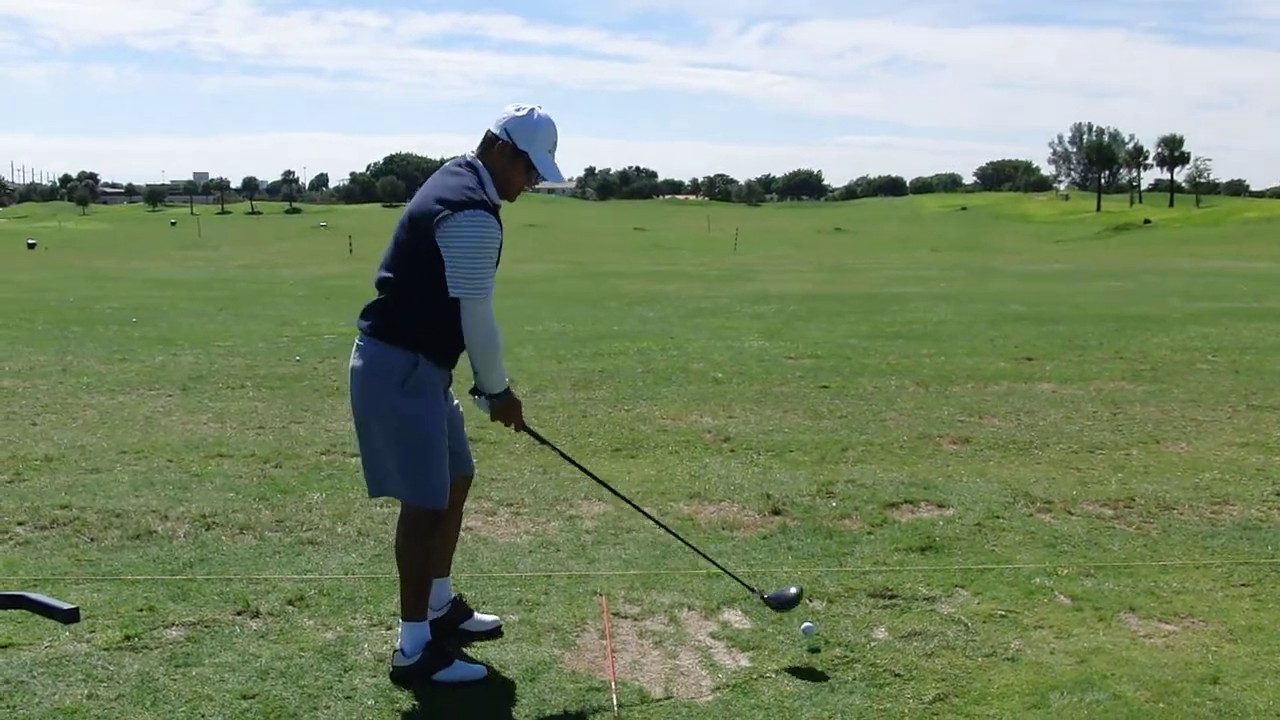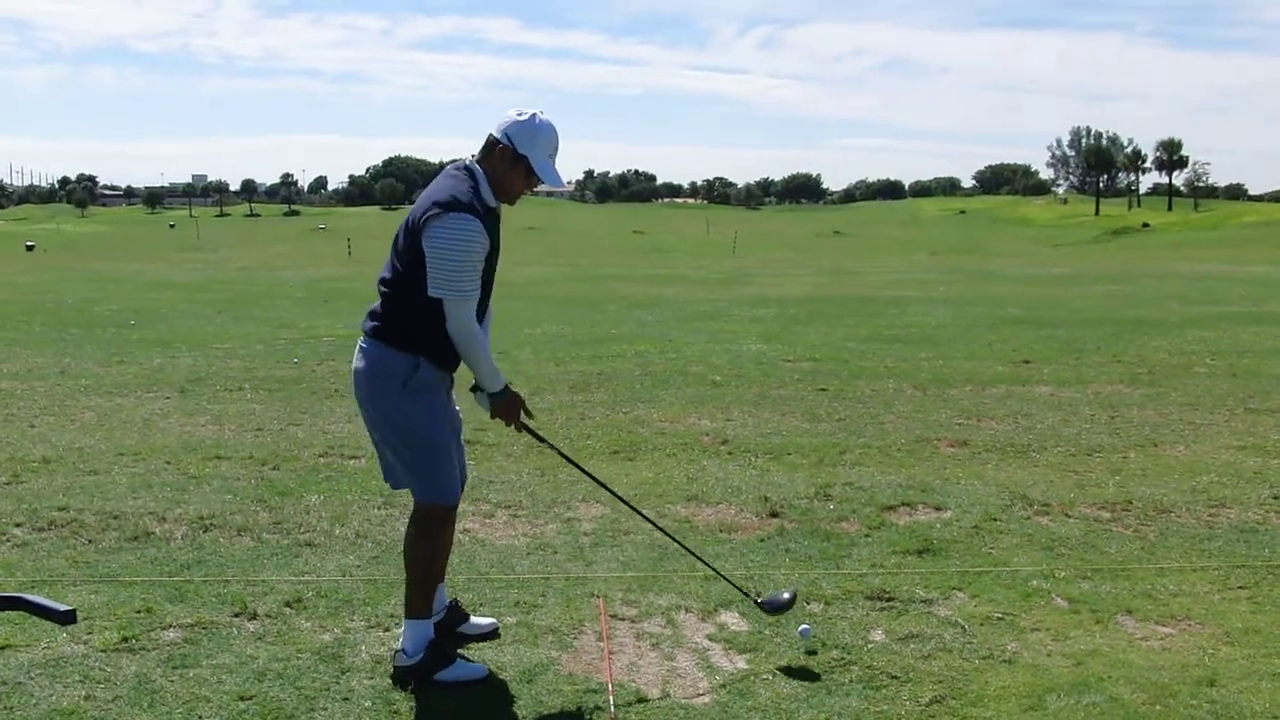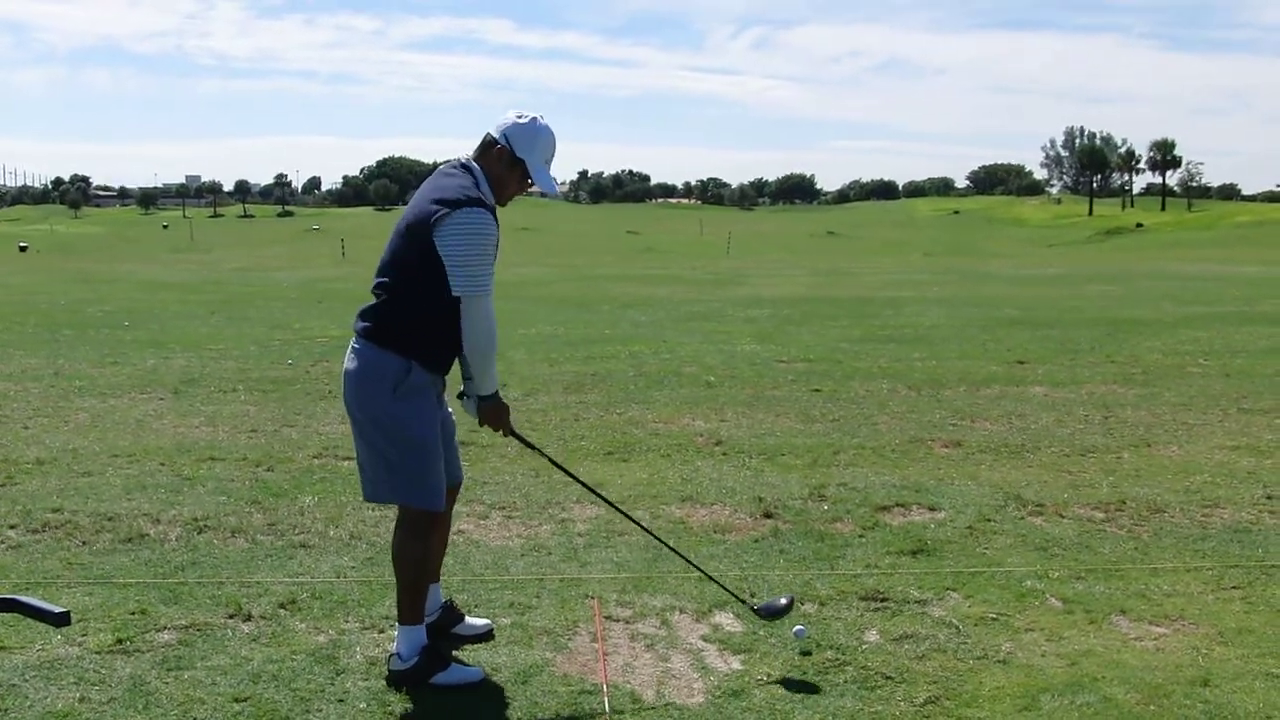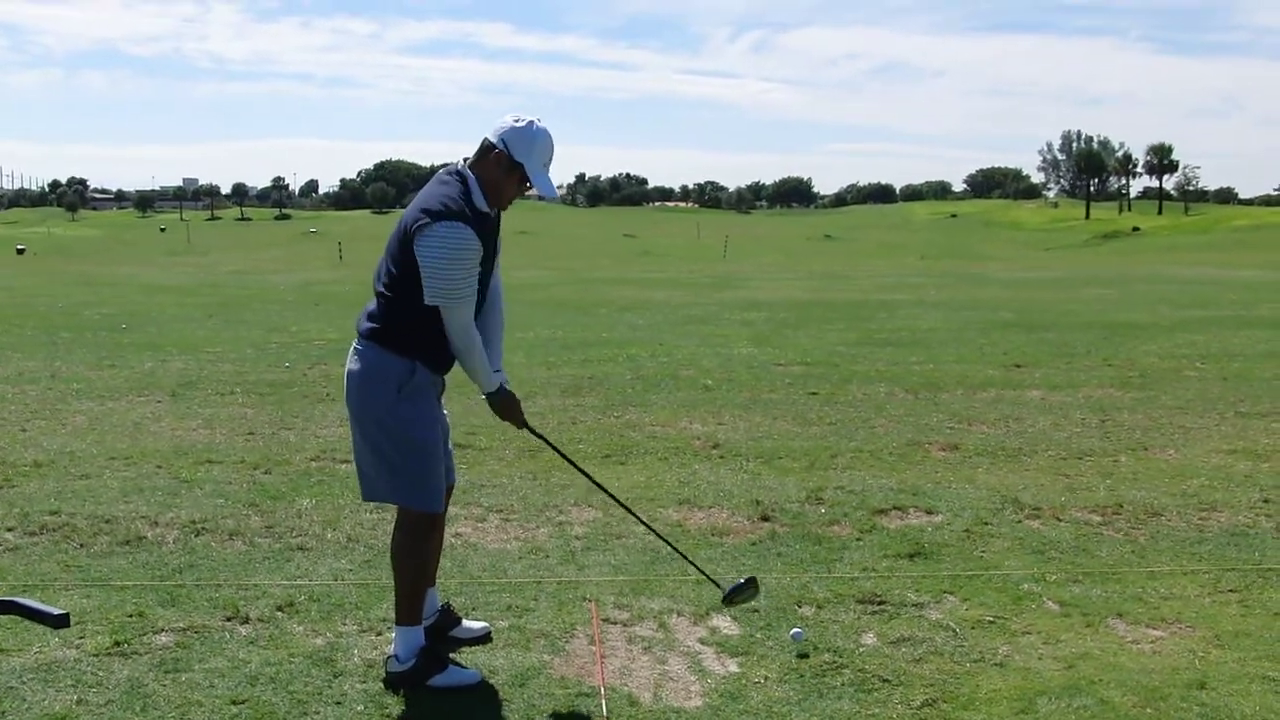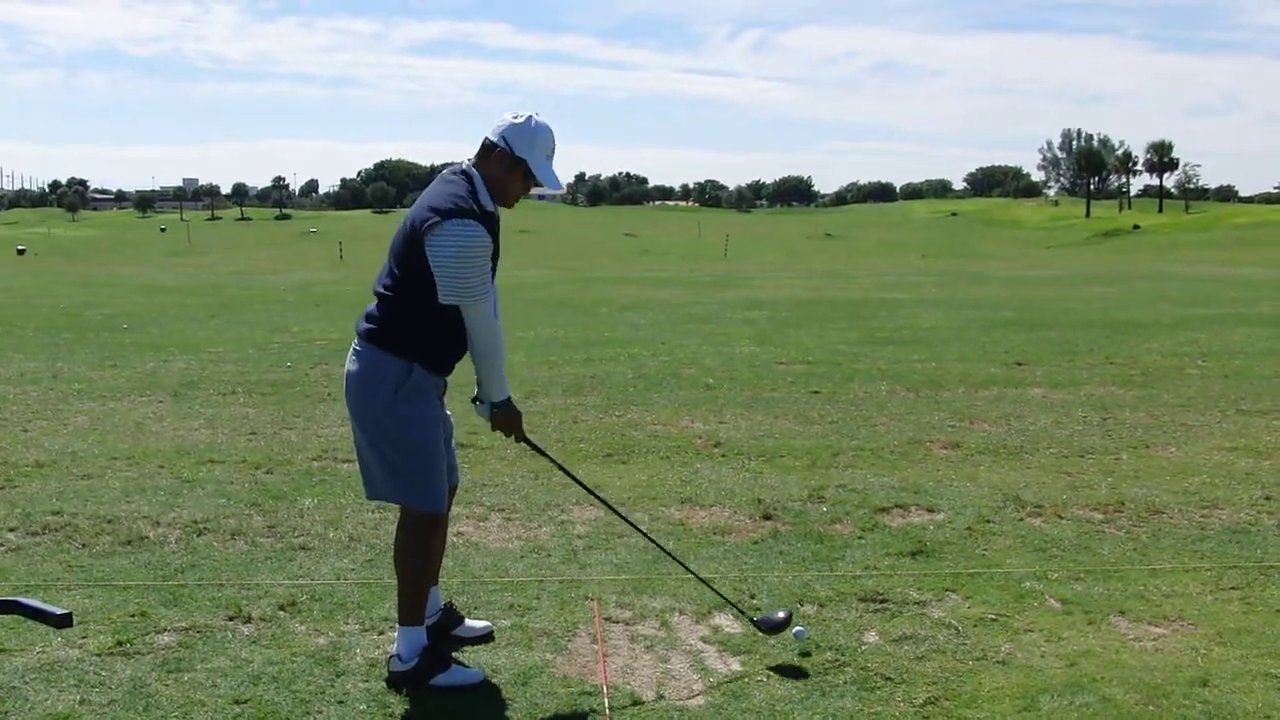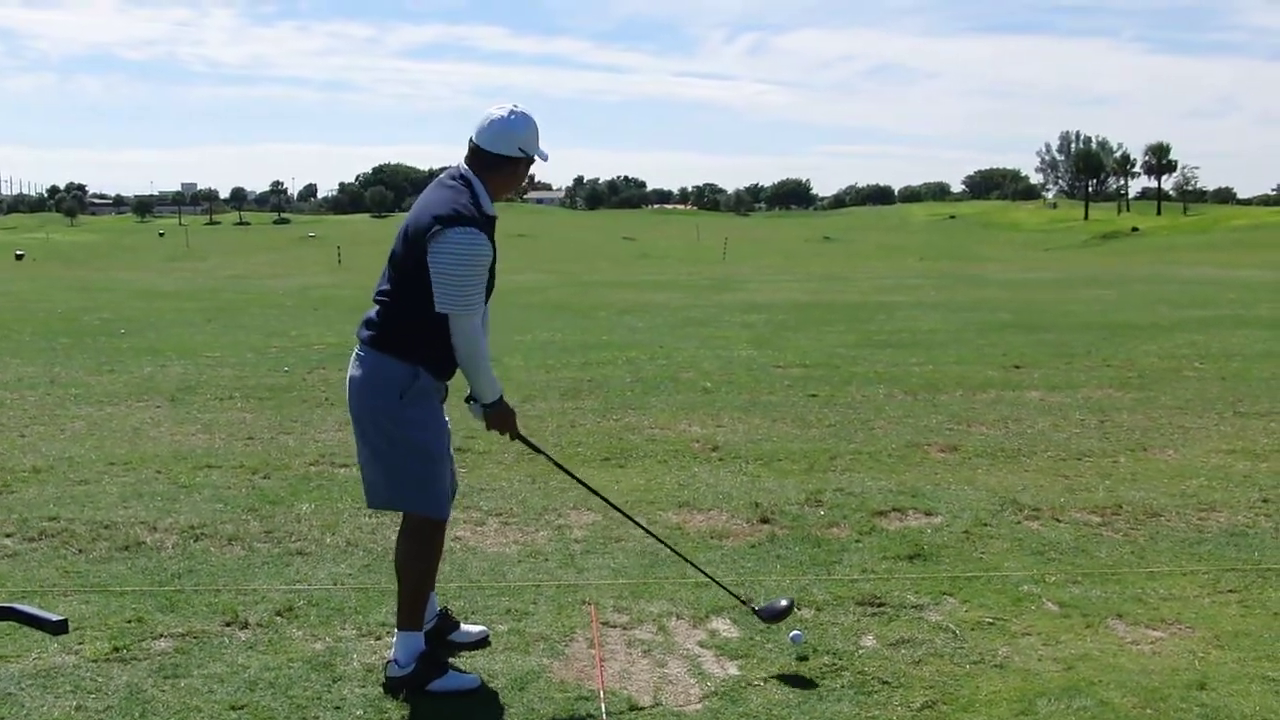
dt=0.3s
person 1, frame 1
left shoulder: (464, 186)
right shoulder: (469, 212)
left elbow: (472, 308)
right elbow: (476, 320)
left wrist: (489, 385)
right wrist: (497, 390)
left hip: (419, 364)
right hip: (398, 367)
left knee: (454, 484)
right knee: (426, 502)
left ankle: (439, 605)
right ankle: (414, 649)
person 1, frame 2
left shoulder: (472, 197)
right shoulder: (459, 216)
left elbow: (473, 308)
right elbow: (459, 322)
left wrist: (488, 381)
right wrist: (495, 386)
left hip: (420, 366)
right hip: (399, 369)
left knee: (444, 492)
right knee: (436, 501)
left ankle: (436, 610)
right ankle: (416, 648)
person 1, frame 3
left shoulder: (458, 188)
right shoulder: (468, 214)
left elbow: (469, 307)
right elbow: (476, 316)
left wrist: (477, 385)
right wrist: (486, 393)
left hip: (413, 368)
right hip: (391, 372)
left knee: (443, 491)
right knee: (421, 506)
left ankle: (432, 609)
right ankle: (411, 652)
person 1, frame 4
left shoulder: (475, 203)
right shoulder: (451, 223)
left elbow: (489, 293)
right elbow: (459, 324)
left wrist: (497, 376)
right wrist: (492, 389)
left hip: (412, 370)
right hip: (392, 373)
left knee: (436, 495)
right knee: (420, 507)
left ankle: (428, 613)
right ankle: (408, 654)
person 1, frame 5
left shoulder: (467, 196)
right shoulder: (461, 223)
left elbow: (485, 306)
right elbow: (480, 324)
left wrist: (488, 391)
right wrist: (498, 399)
left hip: (412, 371)
right hip: (392, 374)
left knee: (440, 494)
right knee: (422, 507)
left ankle: (431, 612)
right ankle: (411, 653)
person 1, frame 6
left shoulder: (455, 192)
right shoulder: (463, 229)
left elbow: (467, 318)
right elbow: (466, 331)
left wrist: (483, 391)
right wrist: (491, 399)
left hip: (408, 373)
right hip: (398, 379)
left knee: (436, 501)
right knee: (425, 512)
left ankle: (427, 619)
right ankle: (408, 659)
